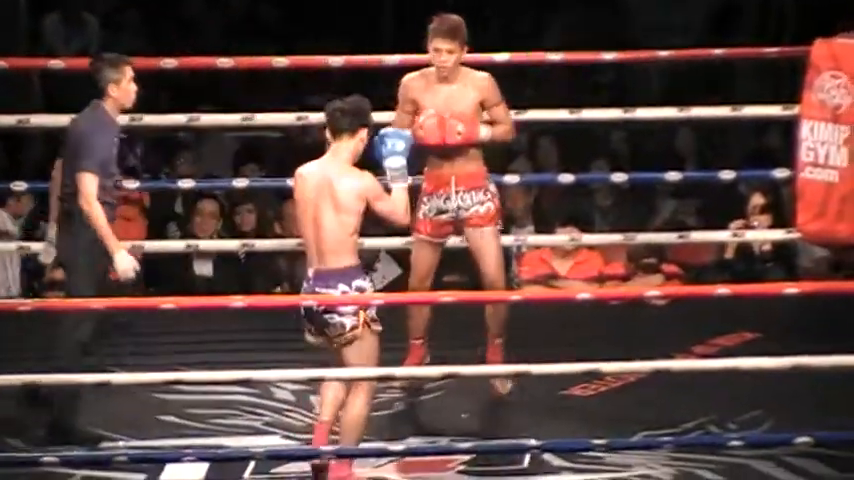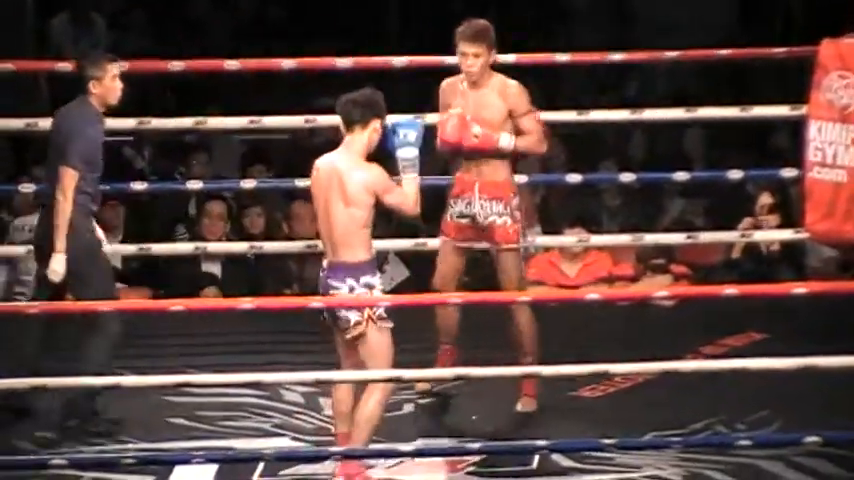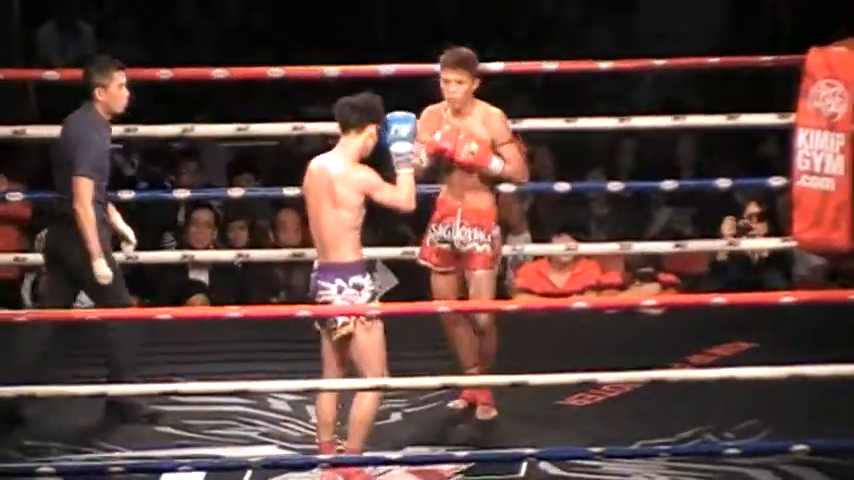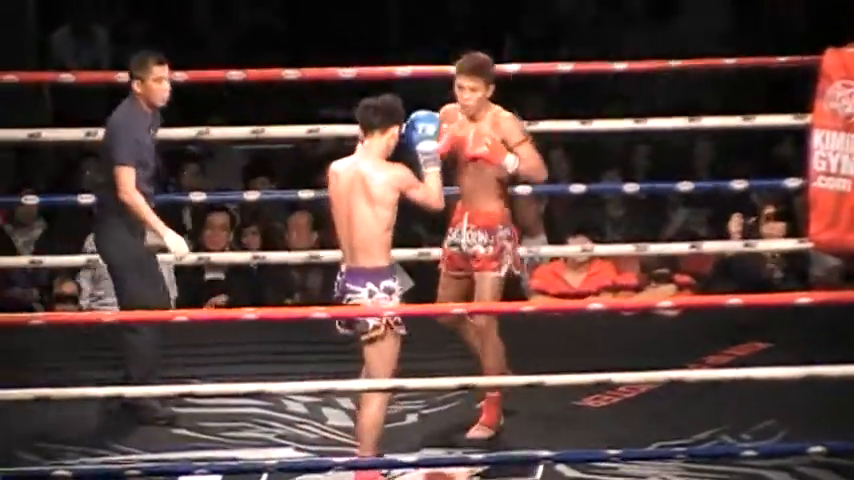
dt=0.3s
person 1, frame 1
left shoulder: (481, 82)
right shoulder: (412, 83)
left elbow: (507, 128)
right elbow: (398, 132)
left wrist: (474, 133)
right wrist: (418, 134)
left hip: (474, 188)
right hip: (434, 188)
left knee: (494, 282)
right knee: (419, 283)
left ankle: (495, 356)
right ankle: (416, 357)
person 1, frame 2
left shoulder: (511, 91)
right shoulder: (449, 89)
left elbow: (539, 143)
left wrist: (496, 139)
right wrist: (446, 137)
left hip: (499, 195)
right hip: (462, 193)
left knee: (514, 295)
right knee: (442, 286)
left ankle: (529, 381)
right ankle: (446, 361)
person 1, frame 3
left shoulder: (494, 119)
right shoulder: (431, 115)
left elbow: (521, 173)
right elbow: (417, 168)
left wrist: (487, 162)
right wrist: (430, 154)
left hip: (480, 221)
right hip: (443, 218)
left knee: (481, 319)
right knee: (449, 314)
left ankle: (486, 388)
right ankle: (474, 384)
person 1, frame 4
left shoulder: (505, 122)
right shoulder: (448, 115)
left elbow: (539, 173)
left wrist: (500, 158)
right wrist: (442, 152)
left hip: (492, 225)
right hip: (461, 221)
left knee: (483, 322)
right knee: (448, 312)
left ankle: (492, 412)
right ankle: (499, 373)
person 2, frame 1
left shoulder: (303, 174)
right shoulder: (360, 180)
right elbow: (402, 216)
right wrist: (397, 167)
left hip: (315, 282)
right hip: (348, 286)
left knee: (340, 371)
right knee: (362, 385)
left ankle: (322, 439)
person 2, frame 2
left shoulder: (321, 165)
right shoulder: (369, 173)
right elbow: (411, 207)
right wrist: (409, 158)
left hip: (331, 274)
right hip: (359, 279)
left knee: (348, 368)
right knee: (381, 381)
person 2, frame 3
left shoulder: (315, 166)
right shoulder: (359, 176)
right elbow: (406, 203)
right wrist: (403, 152)
left hip: (322, 277)
right hip: (348, 281)
left knee: (333, 377)
right knee: (374, 380)
person 2, frame 4
left shoulder: (336, 170)
right shoulder: (392, 174)
right elbow: (436, 201)
left wrist: (364, 146)
right wrist: (429, 154)
left hip: (347, 279)
right hip: (376, 285)
left knee: (374, 367)
right knee: (379, 386)
left ankle: (364, 452)
right ankle: (365, 471)
person 3, frame 1
left shoulder: (90, 120)
right shoulder: (99, 130)
left elbow: (60, 171)
right elbow: (88, 199)
left wrist: (58, 223)
right wrist: (117, 251)
left hip: (72, 230)
right hip: (84, 235)
left knee: (73, 323)
right knee: (77, 327)
right ankle: (62, 421)
person 3, frame 2
left shoulder: (72, 114)
right shoulder: (85, 126)
right elbow: (64, 192)
left wrist: (91, 223)
right wrist: (59, 251)
left hip: (51, 225)
right hip: (69, 228)
right knee: (106, 317)
right ankle: (80, 404)
person 3, frame 3
left shoulder: (84, 122)
right shoulder: (90, 134)
right elbow: (82, 203)
left wrist: (119, 221)
right wrist: (98, 257)
left hip: (60, 232)
right hip: (77, 234)
left knee: (48, 318)
right knee: (120, 311)
right ankle: (121, 398)
person 3, frame 4
left shoulder: (148, 116)
right shoulder: (127, 122)
right elbow: (126, 190)
left wrist: (155, 228)
right wrist: (165, 233)
left hip: (128, 224)
right hip: (117, 226)
left knee: (156, 302)
right knee: (143, 310)
left ankle: (138, 385)
right ankle: (139, 397)
